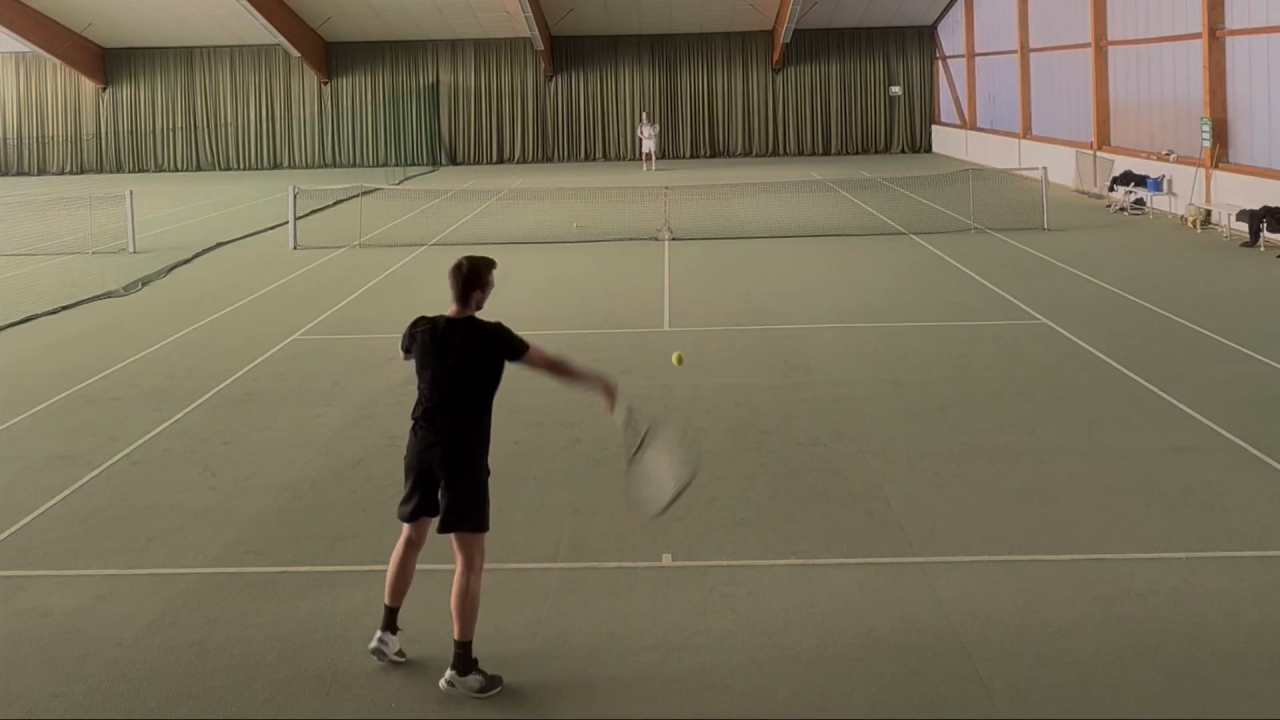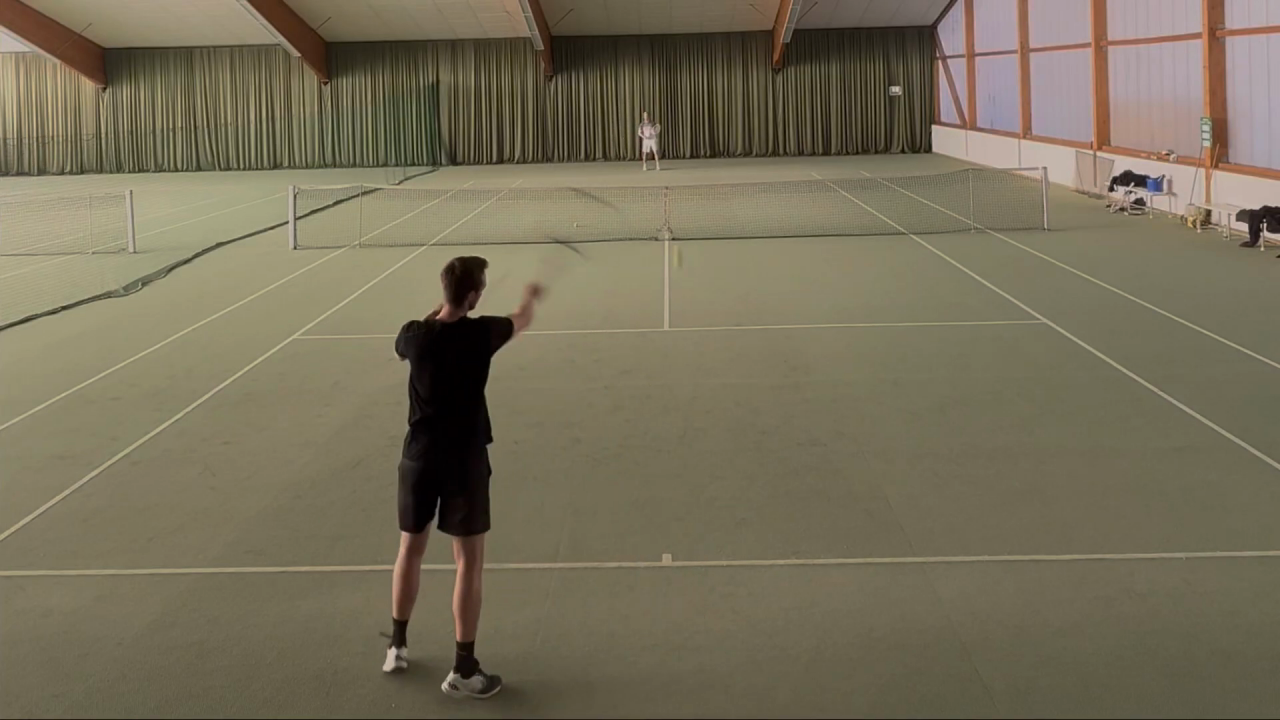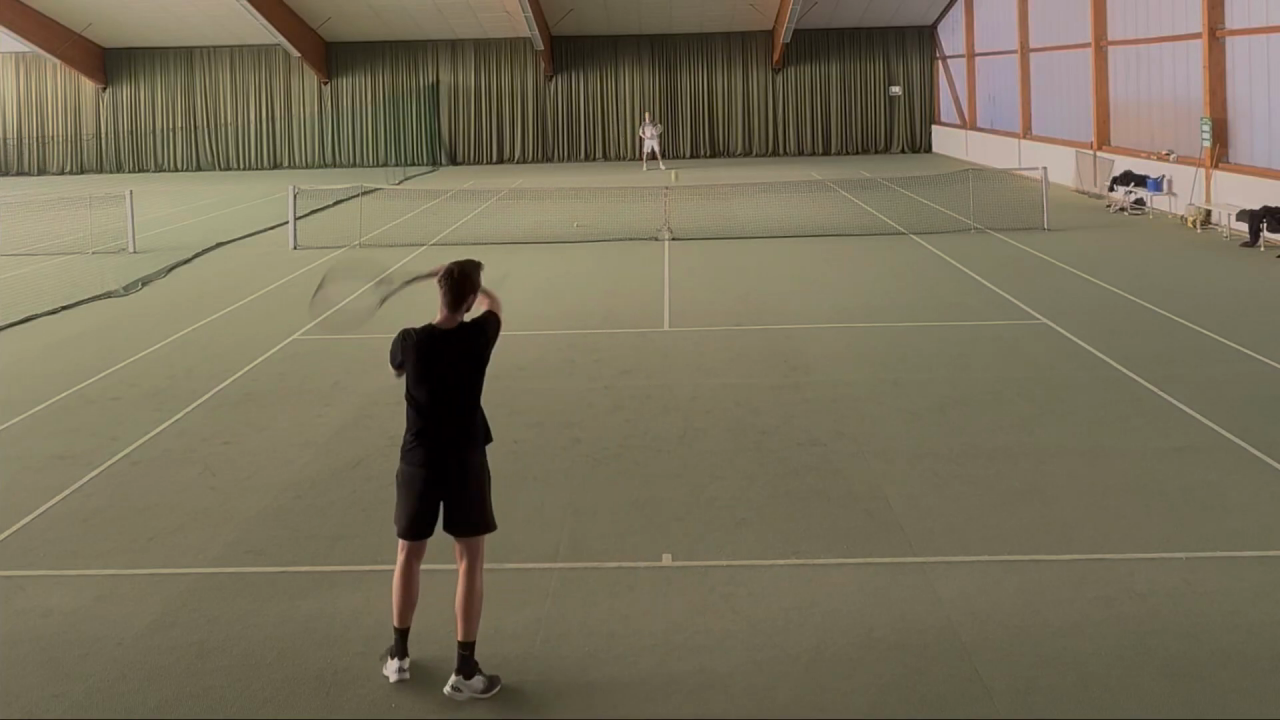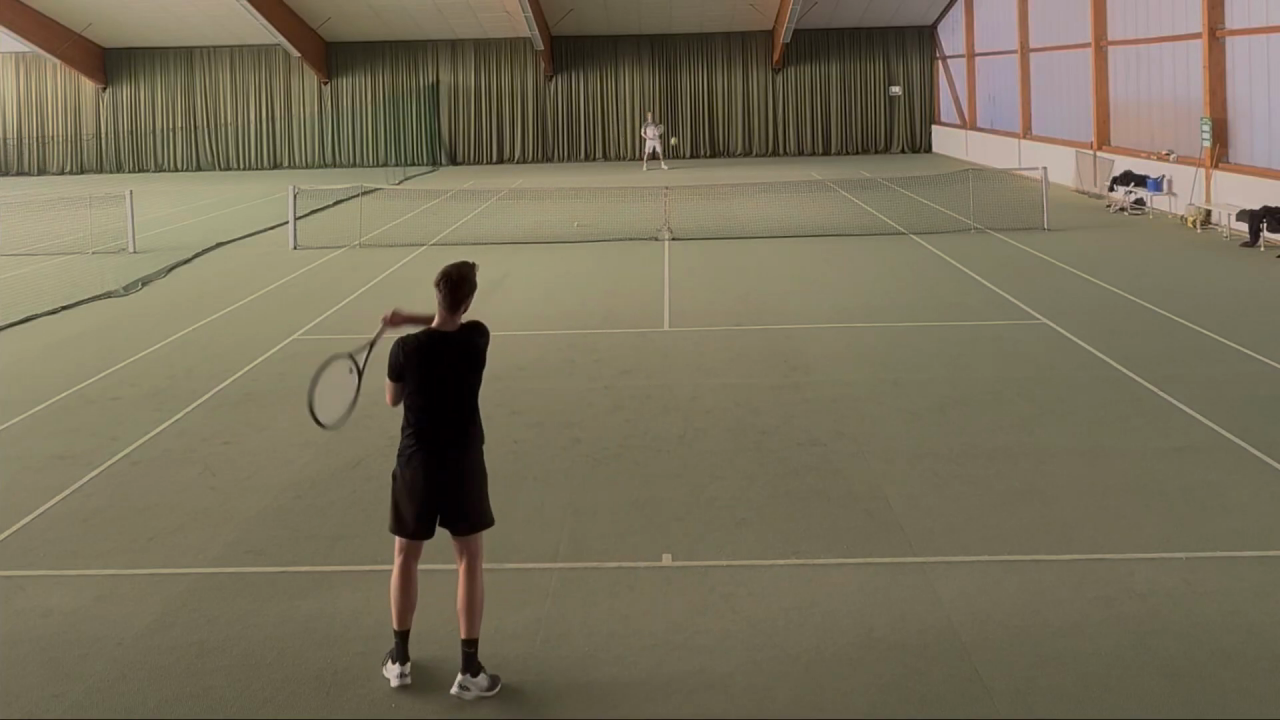
dt=0.1s
person 1, frame 1
left shoulder: (421, 330)
right shoulder: (492, 336)
right elbow: (549, 363)
right wrist: (597, 382)
left hip: (422, 450)
right hip: (466, 459)
left knee: (411, 538)
right knee: (470, 561)
left ankle: (386, 632)
right ankle: (461, 668)
person 1, frame 2
left shoulder: (414, 334)
right shoulder: (479, 332)
right elbow: (522, 319)
left wrist: (438, 315)
right wrist: (531, 295)
left hip: (419, 456)
right hip: (464, 460)
left knee: (411, 549)
right knee: (470, 562)
left ankle: (397, 646)
right ankle: (464, 669)
person 1, frame 3
left shoulder: (408, 341)
right shoulder: (481, 335)
right elbow: (492, 304)
right wrist: (472, 284)
left hip: (419, 462)
right hip: (466, 464)
left knee: (408, 557)
right knee: (470, 565)
left ankle: (399, 655)
right ankle: (465, 670)
person 1, frame 4
left shoulder: (405, 348)
right shoulder: (475, 338)
left elbow: (392, 400)
right wrist: (411, 319)
left hip: (416, 464)
right hip: (463, 464)
left knee: (405, 558)
right knee: (469, 563)
left ankle: (400, 659)
right ankle: (470, 669)
